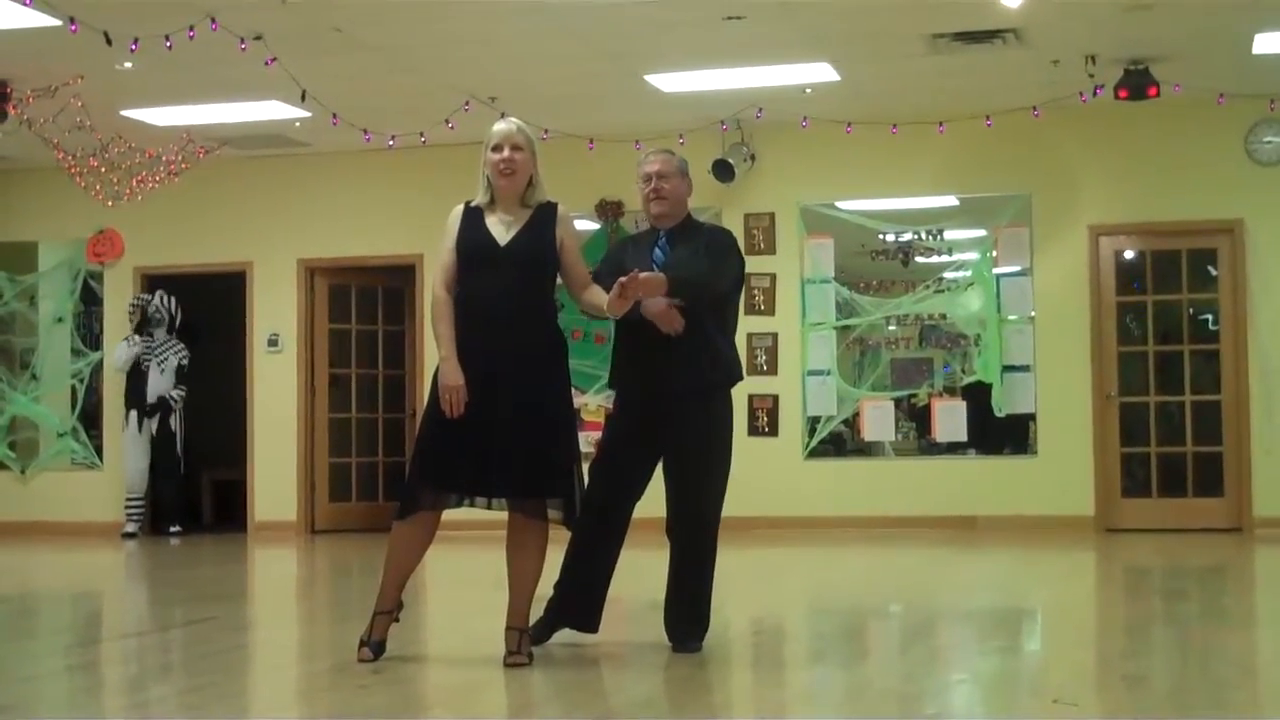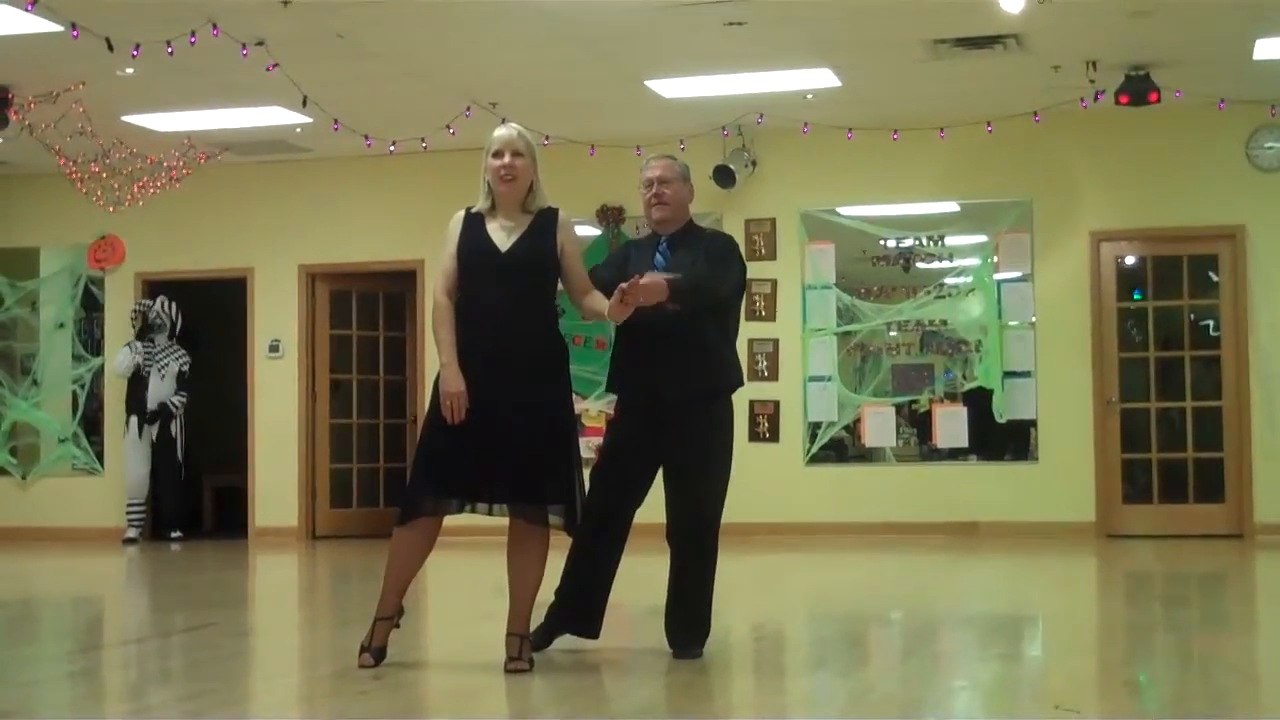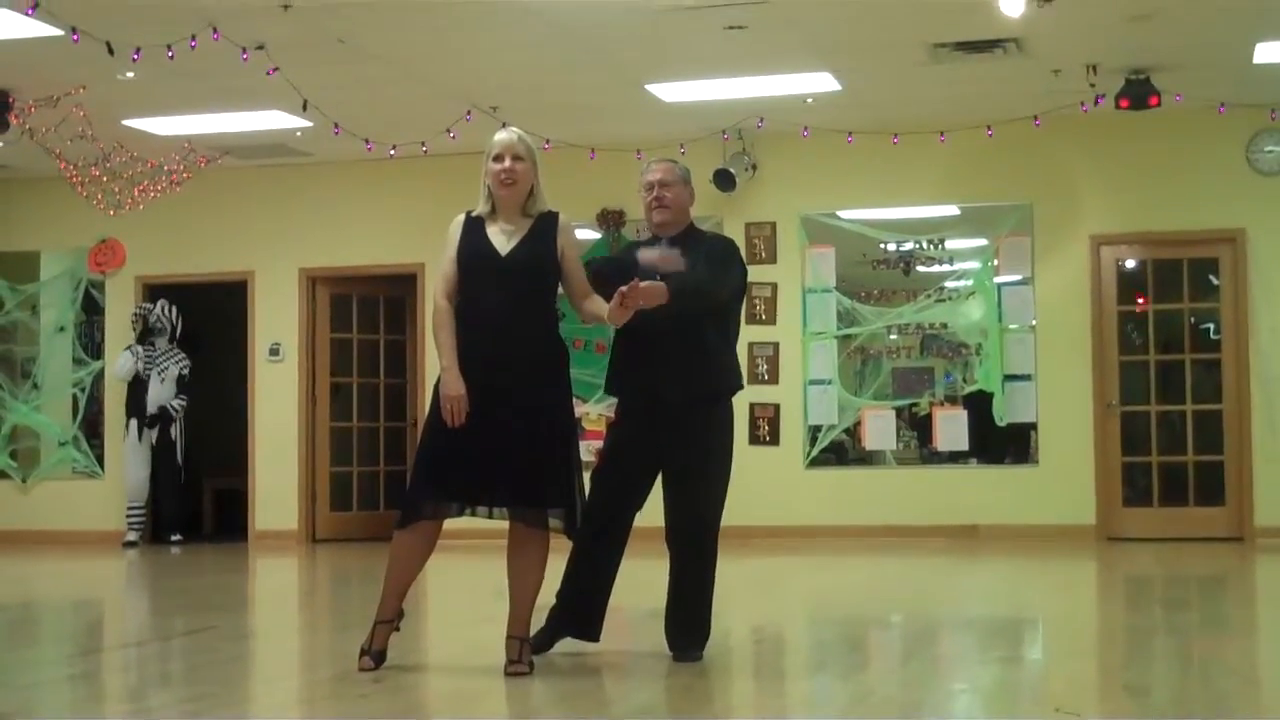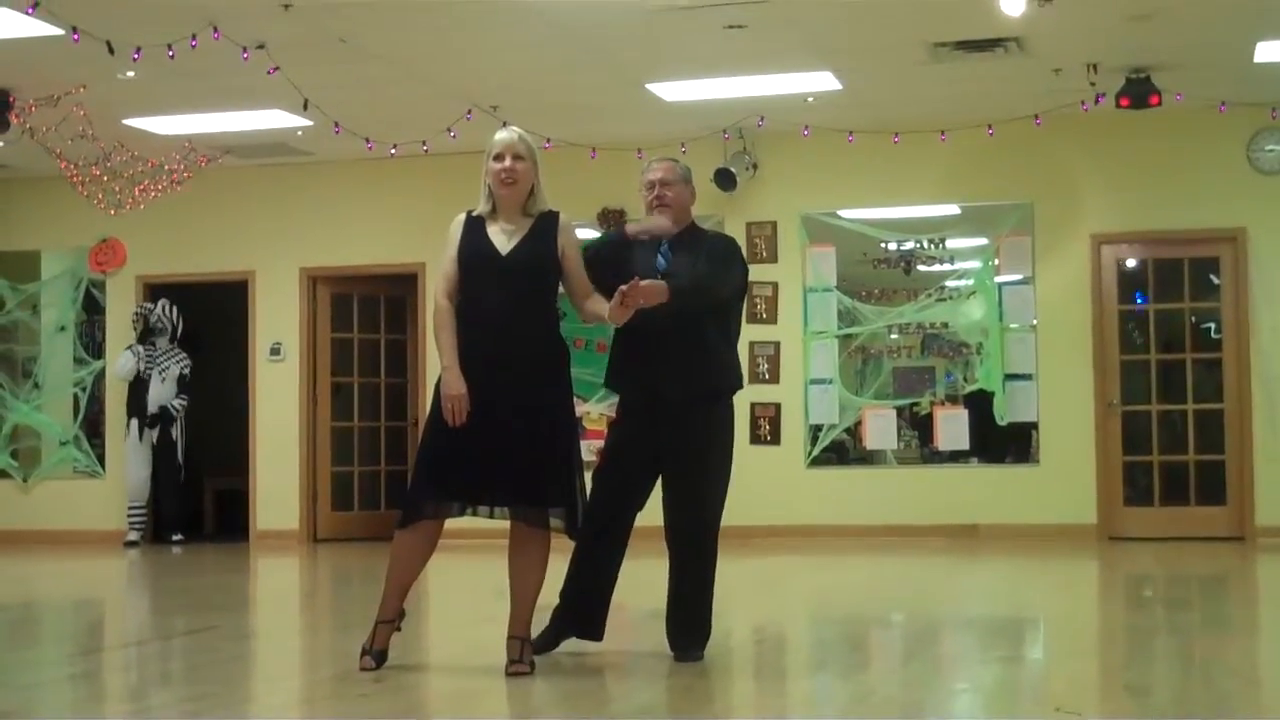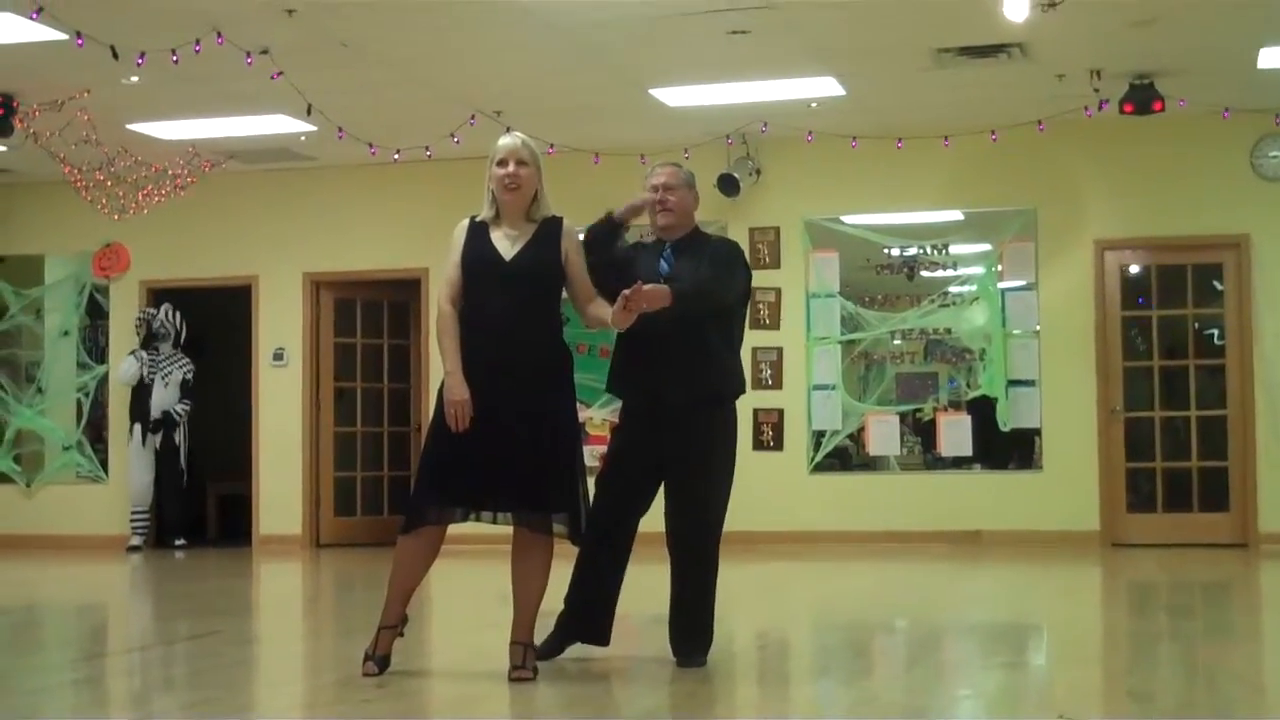
dt=0.1s
person 1, frame 1
left shoulder: (554, 219)
right shoulder: (461, 217)
left elbow: (581, 288)
right elbow: (442, 292)
left wrist: (611, 303)
right wrist: (448, 363)
left hip: (535, 372)
right hip: (467, 369)
left knee: (530, 499)
right knee: (427, 490)
left ankle: (517, 628)
right ankle: (384, 611)
person 1, frame 2
left shoulder: (555, 224)
right shoulder: (462, 223)
left elbow: (582, 293)
right elbow: (442, 298)
left wrist: (611, 309)
right wrist: (449, 369)
left hip: (536, 378)
right hip: (468, 375)
left knee: (531, 505)
right knee: (428, 497)
left ankle: (517, 633)
right ankle: (385, 617)
person 1, frame 3
left shoulder: (556, 229)
right shoulder: (462, 228)
left elbow: (582, 298)
right elbow: (443, 302)
left wrist: (611, 312)
right wrist: (449, 373)
left hip: (536, 382)
right hip: (469, 379)
left knee: (531, 508)
right knee: (429, 499)
left ankle: (518, 637)
right ankle: (384, 620)
person 1, frame 4
left shoulder: (556, 228)
right shoulder: (463, 227)
left elbow: (584, 298)
right elbow: (444, 301)
left wrist: (612, 311)
right wrist: (450, 372)
left hip: (538, 381)
right hip: (469, 378)
left knee: (532, 507)
right knee: (430, 499)
left ankle: (519, 636)
right ankle: (385, 620)
person 1, frame 5
left shoulder: (560, 234)
right shoulder: (467, 232)
left elbow: (586, 304)
right elbow: (447, 306)
left wrist: (615, 317)
right wrist: (454, 378)
left hip: (540, 386)
right hip: (473, 384)
left knee: (535, 513)
right knee: (433, 505)
left ankle: (521, 643)
right ankle: (388, 626)
person 2, frame 1
left shoulder: (717, 243)
right shoulder: (627, 249)
left elbow: (711, 285)
left wrist: (664, 284)
right wrist: (641, 301)
left hip: (700, 396)
right hip: (637, 396)
left knee: (694, 516)
right knee: (602, 503)
left ankle: (687, 626)
right ankle: (567, 608)
person 2, frame 2
left shoulder: (719, 248)
right shoulder: (629, 254)
left elbow: (713, 290)
right elbow: (591, 291)
left wrist: (665, 290)
right wrist: (643, 287)
left hip: (701, 401)
right hip: (638, 401)
left knee: (694, 522)
right knee: (603, 509)
left ankle: (688, 632)
right ankle: (568, 614)
person 2, frame 3
left shoulder: (719, 251)
right shoulder: (634, 257)
left elbow: (713, 292)
right elbow: (585, 281)
left wrist: (666, 292)
right wrist: (638, 260)
left hip: (700, 405)
right hip: (638, 404)
left knee: (694, 524)
right knee: (604, 512)
left ankle: (688, 635)
right ankle: (569, 618)
person 2, frame 4
left shoulder: (719, 249)
right shoulder: (632, 254)
left elbow: (714, 290)
right elbow: (582, 270)
left wrist: (666, 290)
right wrist: (630, 235)
left hip: (701, 404)
right hip: (639, 403)
left knee: (694, 524)
right knee: (605, 511)
left ankle: (689, 634)
right ankle: (573, 618)
person 2, frame 5
left shoulder: (723, 254)
right shoulder: (634, 258)
left elbow: (717, 295)
right elbow: (583, 266)
left wrist: (669, 295)
right wrist: (617, 217)
left hip: (704, 409)
right hip: (642, 408)
left knee: (695, 530)
right knee: (609, 517)
left ankle: (691, 641)
right ankle: (577, 623)
person 3, frame 1
left shoulder: (179, 349)
right shoulder: (133, 342)
left elbow: (183, 384)
right elbow: (120, 364)
left wrist: (167, 402)
right wrist: (137, 334)
left hip: (168, 414)
right hip: (137, 413)
left knee: (169, 468)
right knee: (136, 467)
left ankle: (171, 520)
right ankle: (132, 520)
person 3, frame 2
left shoulder: (180, 355)
right shoulder: (134, 348)
left elbow: (184, 391)
right elbow: (121, 369)
left wrist: (167, 408)
right wrist: (138, 340)
left hip: (169, 420)
right hip: (138, 419)
left knee: (170, 473)
right knee: (137, 472)
left ankle: (172, 525)
right ankle: (134, 525)
person 3, frame 3
left shoulder: (180, 358)
right shoulder: (135, 351)
left elbow: (184, 394)
right elbow: (121, 373)
left wrist: (167, 412)
right wrist: (139, 344)
left hip: (168, 423)
right hip: (138, 422)
left knee: (170, 476)
right knee: (137, 476)
left ankle: (172, 529)
right ankle: (134, 529)
person 3, frame 4
left shoulder: (181, 358)
right shoulder: (136, 351)
left elbow: (185, 394)
right elbow: (122, 373)
left wrist: (168, 412)
right wrist: (140, 344)
left hip: (169, 423)
right hip: (139, 422)
left knee: (170, 476)
right knee: (138, 476)
left ankle: (173, 529)
right ankle: (135, 528)
person 3, frame 5
left shoulder: (184, 363)
right shoulder: (138, 356)
left elbow: (188, 399)
right elbow: (126, 377)
left wrist: (171, 417)
right wrist: (143, 349)
left hip: (172, 428)
right hip: (142, 426)
left knee: (173, 481)
right knee: (140, 480)
left ankle: (175, 533)
right ankle: (138, 533)
